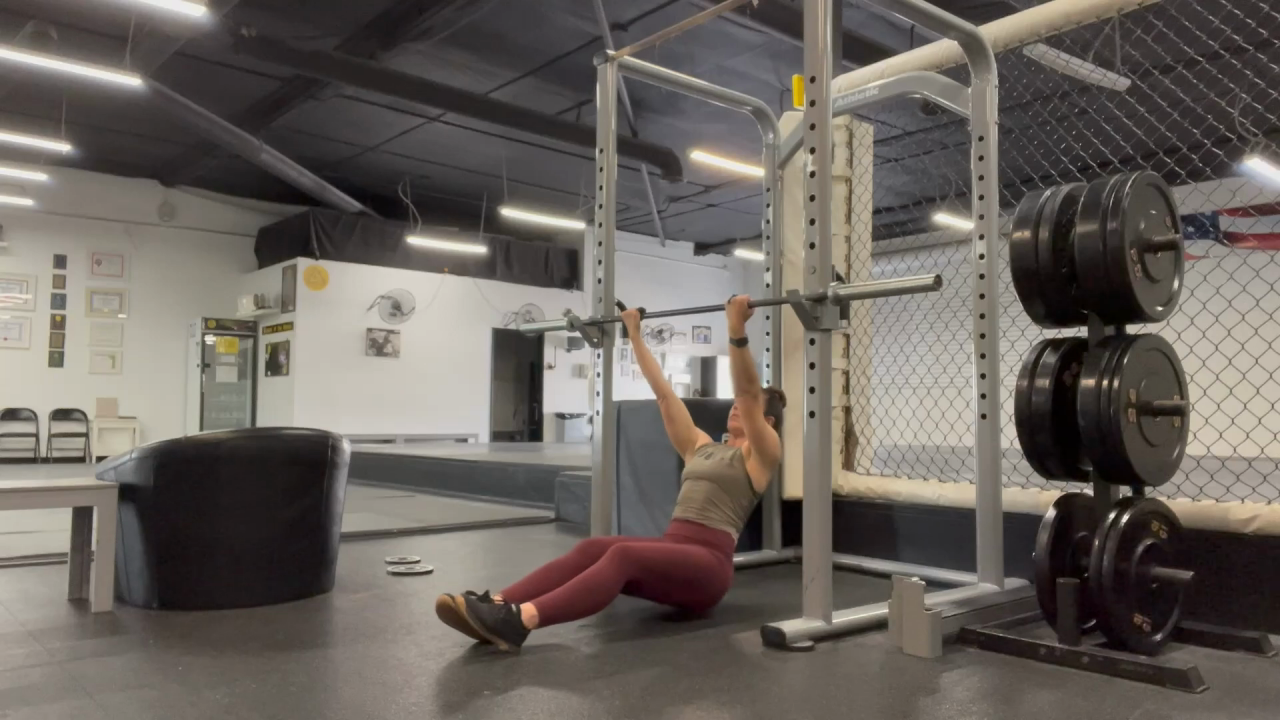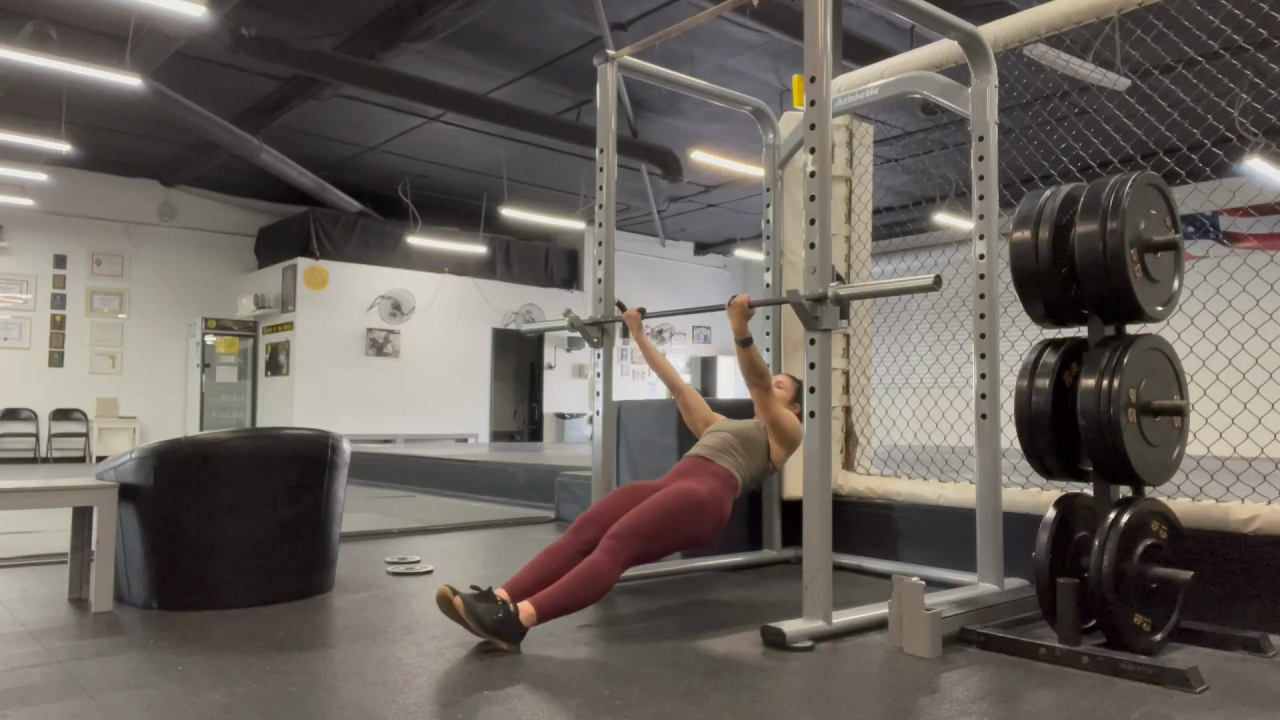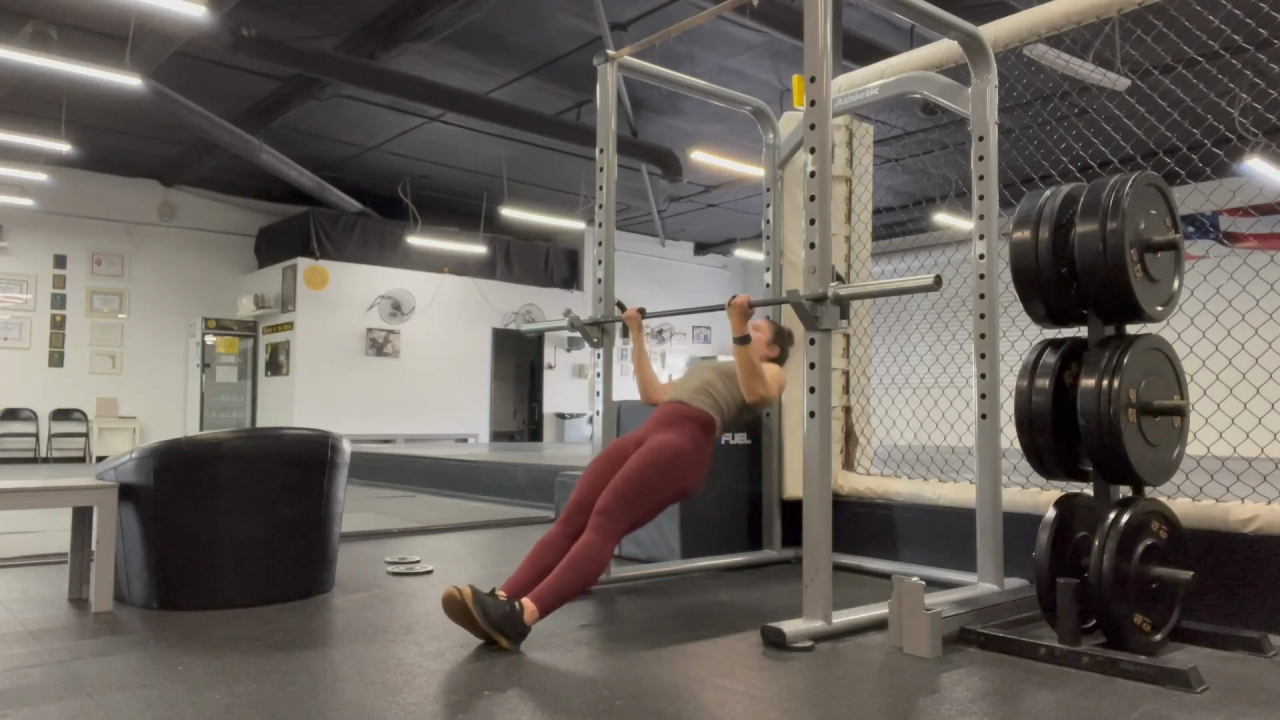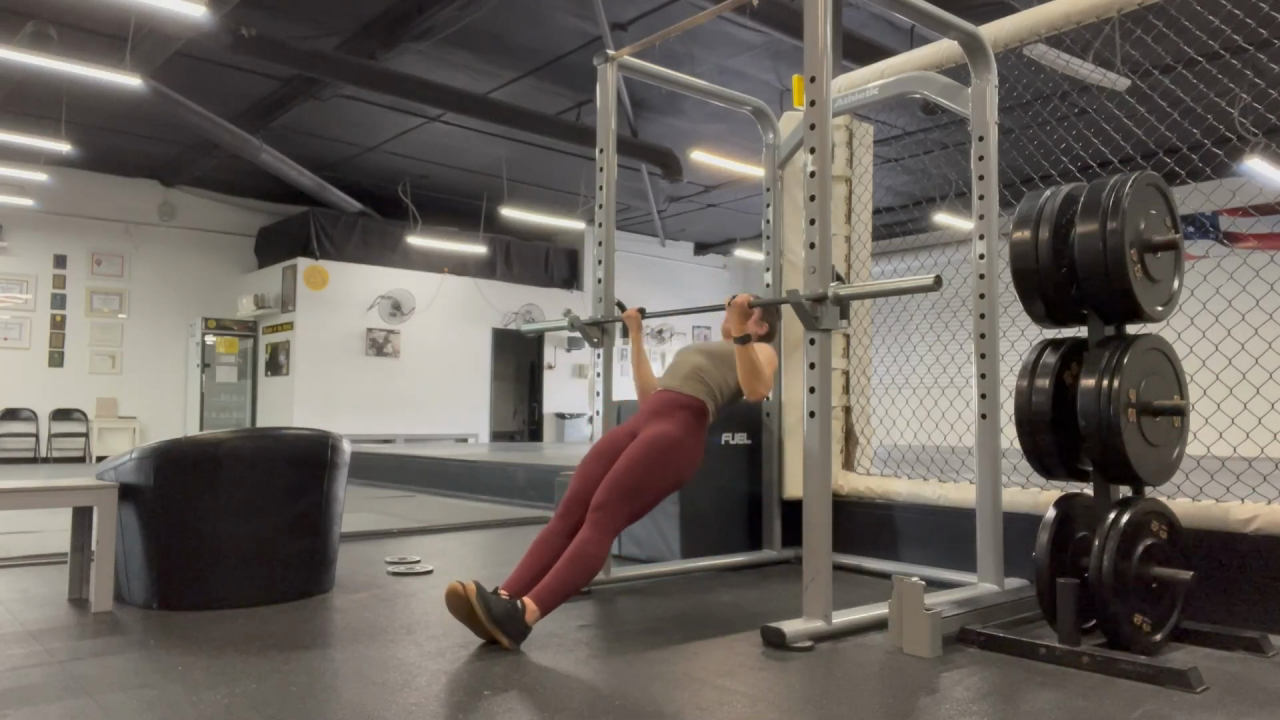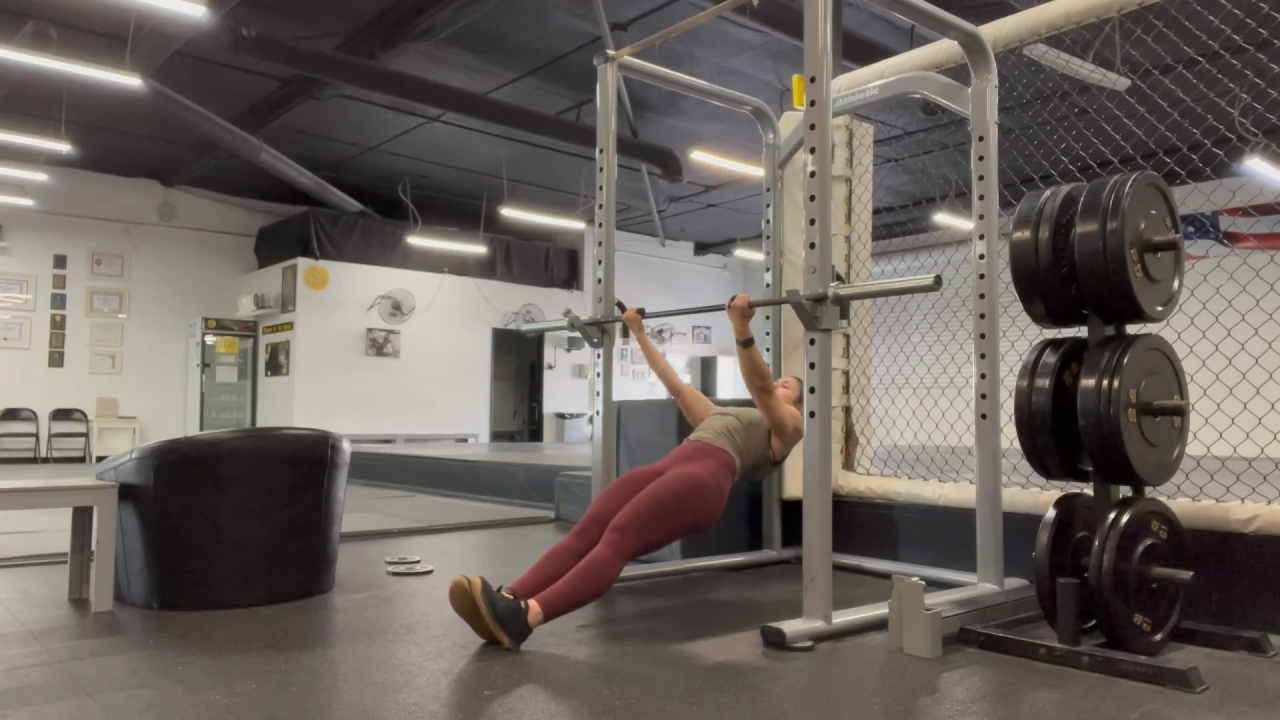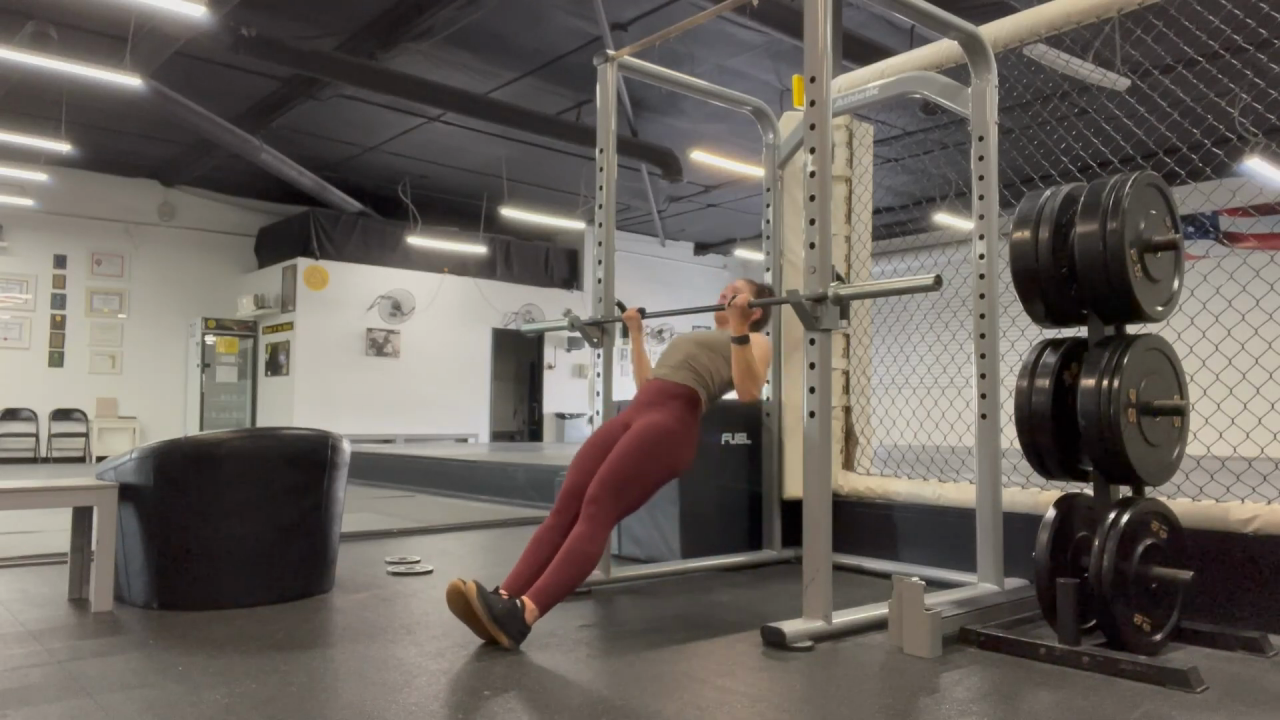
dt=0.7s
person 1, frame 1
left shoulder: (760, 456)
right shoulder: (701, 447)
left elbow: (750, 393)
right elbow: (664, 393)
left wrist: (737, 331)
right wrist: (635, 334)
left hip: (708, 564)
right hip: (672, 549)
left knee: (624, 557)
right knee: (590, 550)
left ankle: (518, 622)
right ankle: (496, 608)
person 1, frame 2
left shoulder: (786, 433)
right shoulder: (721, 424)
left elbow: (759, 384)
right elbow: (678, 387)
left wrist: (741, 330)
right wrist: (639, 334)
left hip: (705, 495)
right hip: (670, 482)
left knee: (617, 545)
right knee: (584, 531)
left ankle: (514, 619)
right ankle: (498, 600)
person 1, frame 3
left shoulder: (770, 372)
right shoulder: (712, 371)
left elbow: (756, 393)
right elbow: (651, 393)
left wrist: (739, 329)
right wrist: (637, 334)
left hip: (686, 441)
right hip: (647, 433)
left knee: (604, 524)
right knee: (570, 520)
left ankle: (519, 617)
right ankle: (501, 601)
person 1, frame 4
left shoulder: (760, 352)
right shoulder: (699, 350)
left elbow: (756, 391)
right elbow: (647, 390)
left wrist: (741, 329)
right wrist: (636, 334)
left hip: (681, 428)
right hip: (640, 421)
left knee: (600, 519)
right knee: (569, 514)
left ankle: (520, 617)
right ankle: (504, 600)
person 1, frame 5
left shoulder: (787, 425)
right shoulder: (722, 415)
left elbow: (761, 386)
right elbow: (676, 386)
left wrist: (742, 330)
right wrist: (639, 334)
left hip: (704, 478)
right hip: (666, 466)
left knee: (617, 539)
right knee: (585, 533)
left ankle: (524, 618)
right ankle: (507, 602)
person 1, frame 6
left shoulder: (754, 341)
right shoulder: (698, 338)
left elbow: (749, 391)
left wrist: (738, 330)
right wrist: (636, 334)
left hip: (672, 422)
right hip: (633, 413)
left knee: (596, 512)
right knee: (565, 509)
left ankle: (522, 615)
right ankle: (502, 601)
